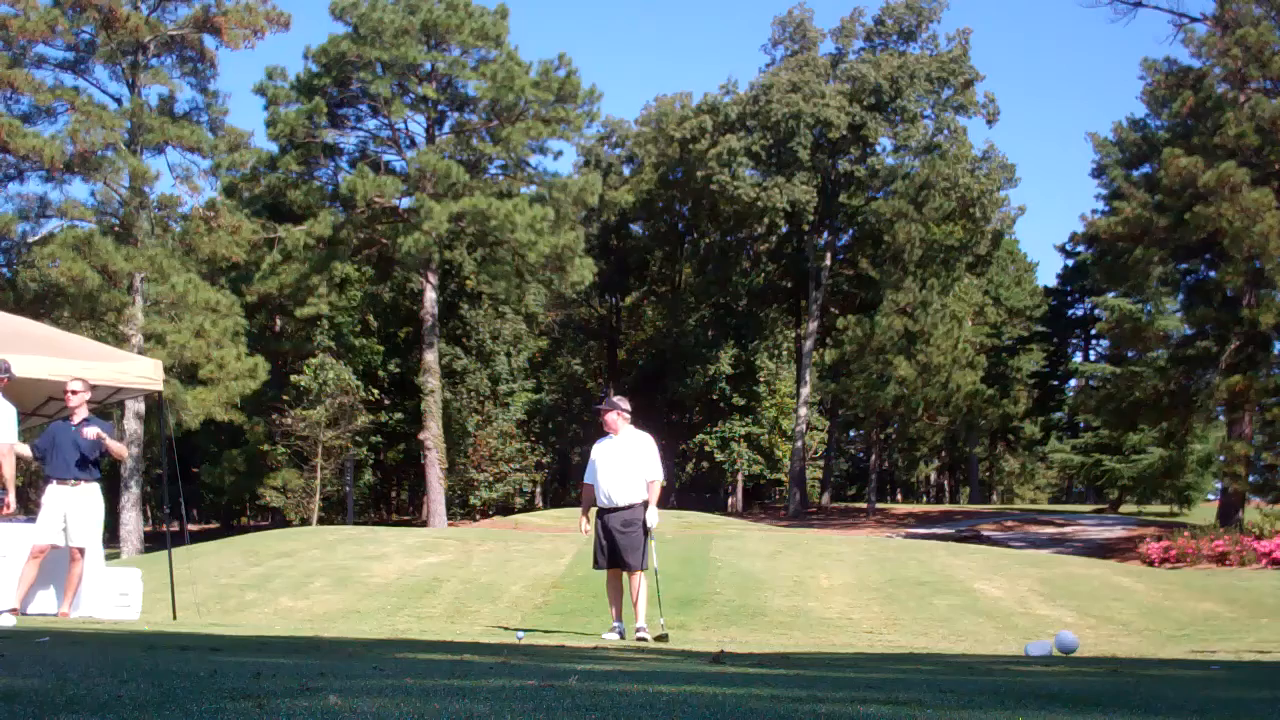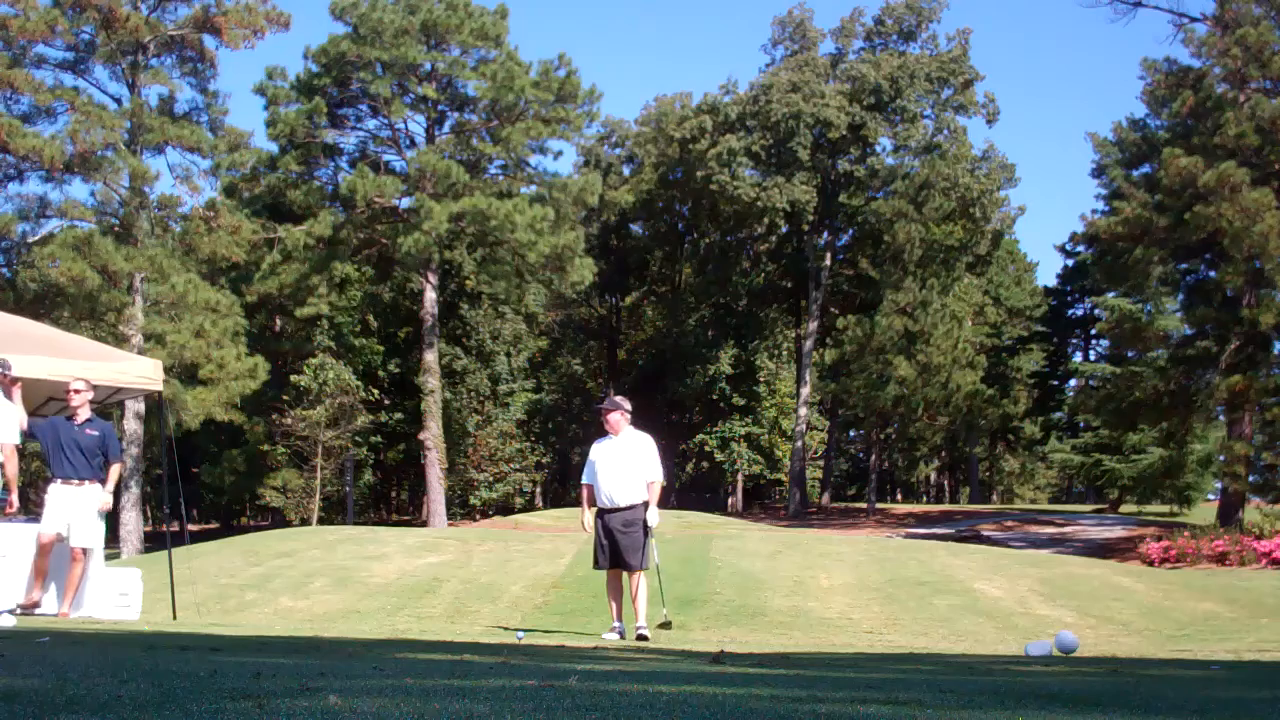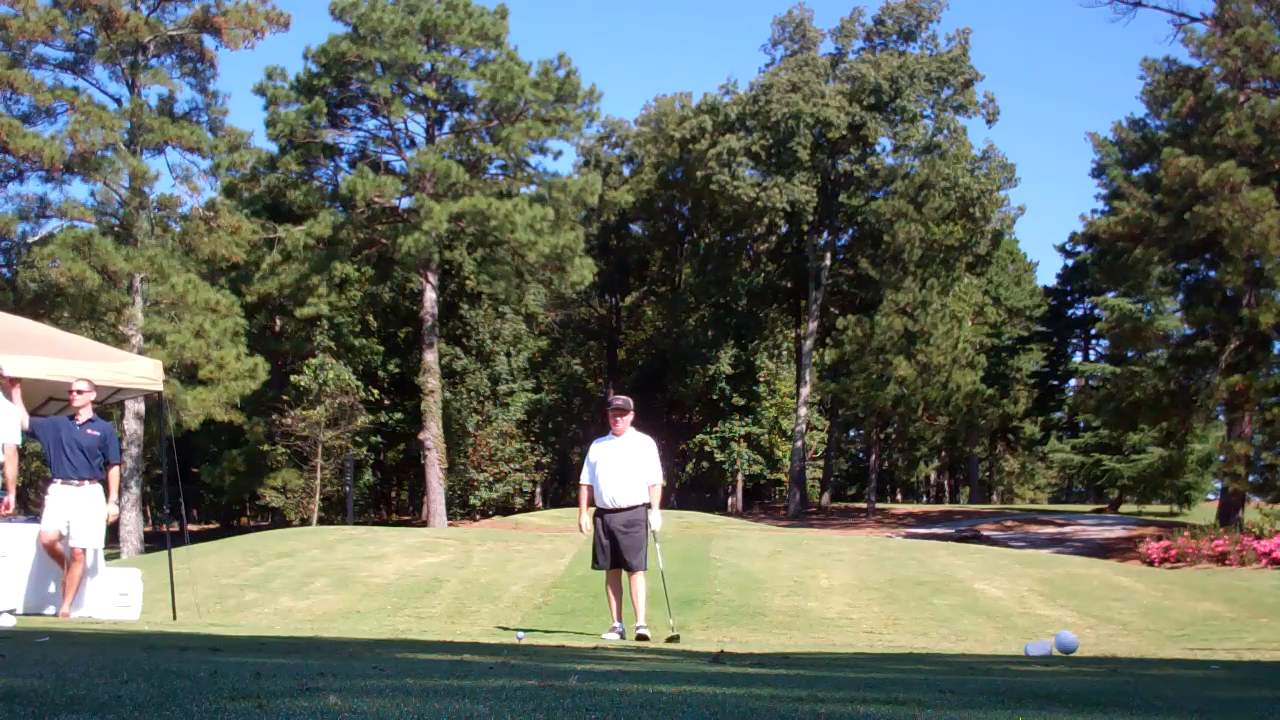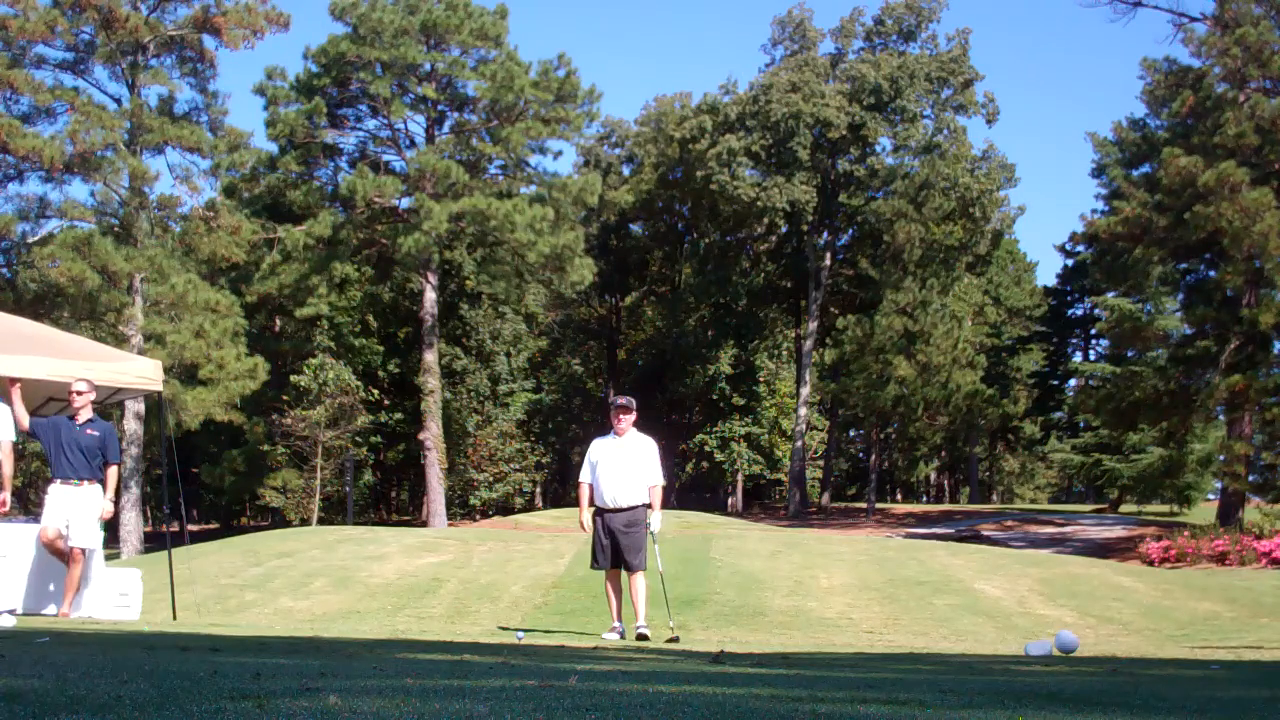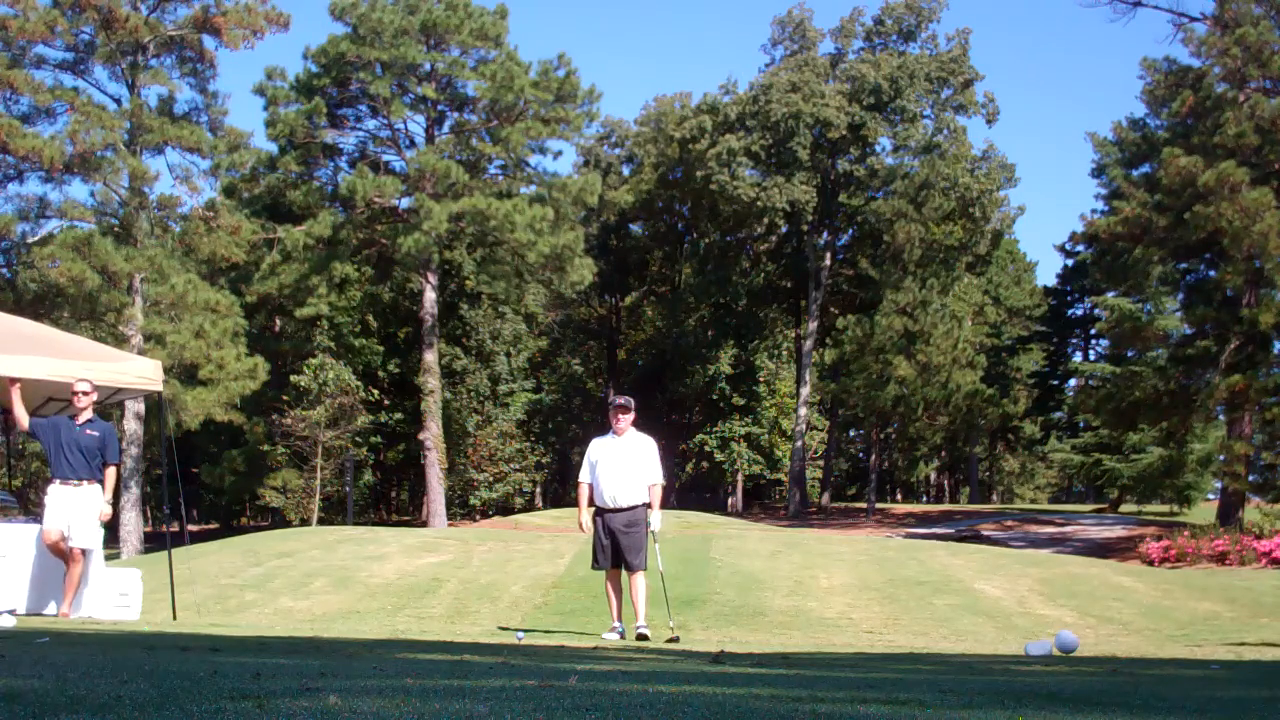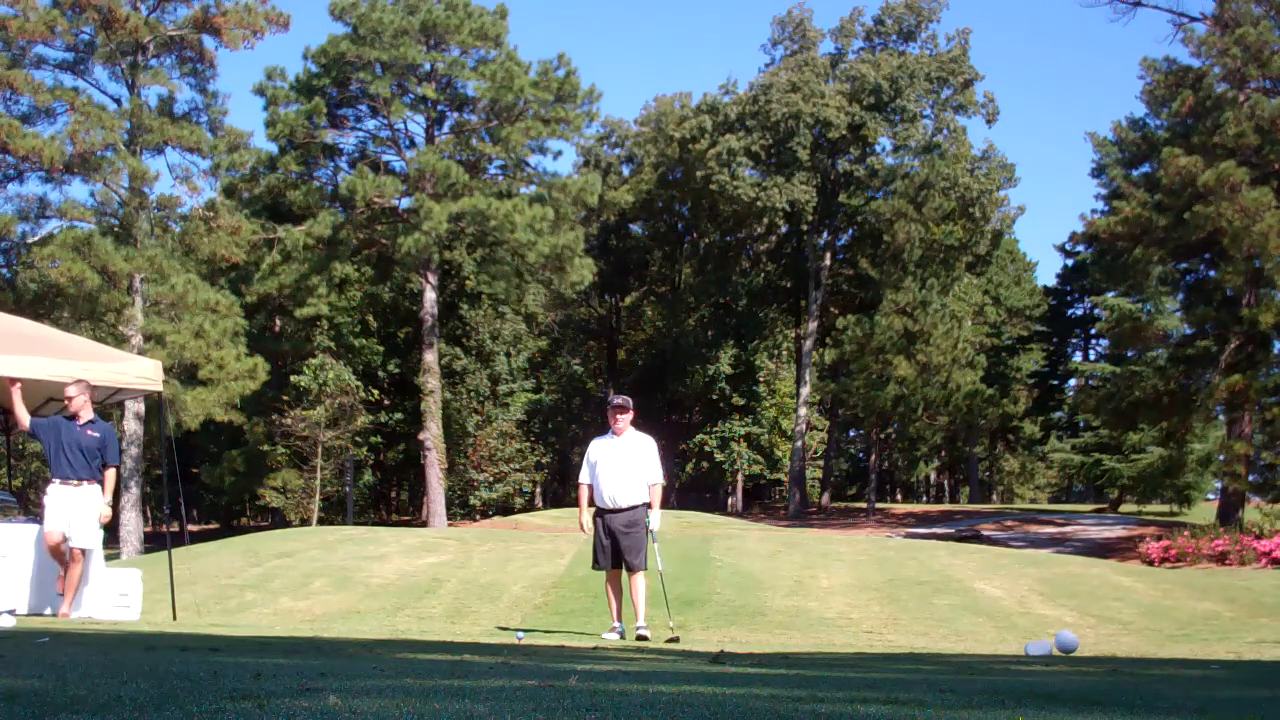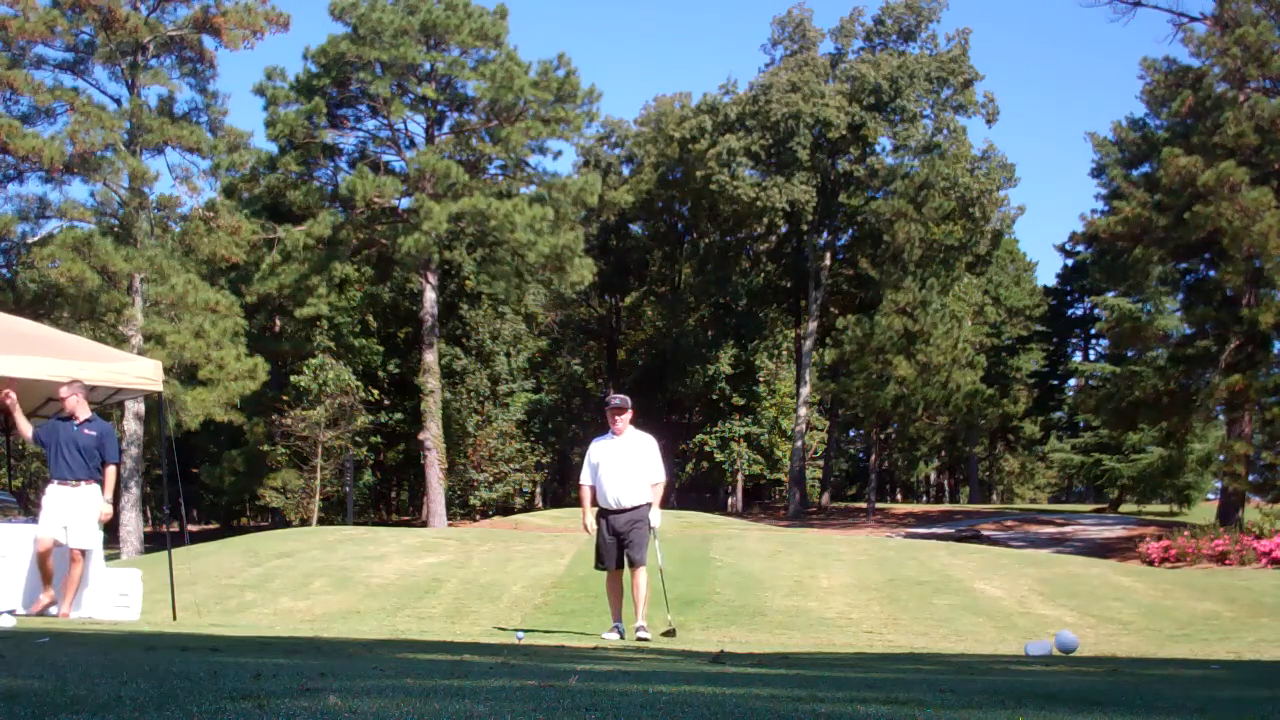
dt=0.4s
person 1, frame 1
left shoulder: (643, 441)
right shoulder: (600, 445)
left elbow: (655, 477)
right elbow: (589, 483)
left wrist: (652, 507)
right wrist: (584, 513)
left hip: (633, 513)
right hip: (604, 514)
left knee: (635, 570)
right knee: (612, 571)
left ankle: (640, 625)
right ankle: (617, 625)
person 1, frame 2
left shoulder: (643, 441)
right shoulder: (598, 445)
left elbow: (655, 478)
right elbow: (587, 482)
left wrist: (652, 507)
right wrist: (586, 511)
left hip: (633, 513)
right hip: (604, 515)
left knee: (635, 570)
right knee: (612, 571)
left ankle: (641, 624)
right ankle: (617, 625)
person 1, frame 3
left shoulder: (645, 443)
right shoulder: (597, 445)
left elbow: (654, 480)
right elbow: (586, 482)
left wrist: (655, 510)
right wrist: (583, 513)
left hip: (633, 514)
right hip: (603, 515)
left knee: (635, 570)
right knee: (611, 571)
left ankle: (640, 624)
right ankle: (617, 625)
person 1, frame 4
left shoulder: (646, 444)
right shoulder: (598, 444)
left elbow: (655, 482)
right elbow: (586, 481)
left wrist: (656, 512)
right wrist: (584, 511)
left hip: (633, 514)
right hip: (603, 515)
left knee: (635, 570)
right knee: (611, 571)
left ankle: (641, 624)
right ankle: (617, 625)
person 1, frame 5
left shoulder: (646, 443)
right shoulder: (597, 444)
left elbow: (655, 481)
right elbow: (585, 481)
left wrist: (656, 511)
right wrist: (583, 511)
left hip: (633, 514)
right hip: (603, 515)
left knee: (636, 570)
right knee: (611, 571)
left ankle: (641, 623)
right ankle: (617, 625)
person 1, frame 6
left shoulder: (645, 442)
right shoulder: (596, 444)
left elbow: (655, 480)
right elbow: (585, 482)
left wrist: (655, 510)
right wrist: (583, 512)
left hip: (634, 514)
right hip: (603, 515)
left knee: (636, 570)
right knee: (611, 571)
left ankle: (640, 624)
right ankle: (617, 625)
person 1, frame 7
left shoulder: (646, 441)
right shoulder: (597, 445)
left elbow: (657, 479)
right elbow: (586, 482)
left wrist: (655, 507)
right wrist: (587, 513)
left hip: (637, 513)
right hip: (607, 516)
left knee: (638, 566)
right knee: (613, 571)
left ankle: (640, 623)
right ankle: (617, 625)
person 2, frame 1
left shoulder: (100, 426)
right shoulder: (55, 428)
left elbow: (122, 453)
right elbow: (33, 451)
left wrist: (102, 437)
left hip: (85, 493)
right hip: (55, 492)
left knee: (76, 553)
right knee: (38, 549)
left ankle: (65, 609)
right ankle: (15, 604)
person 2, frame 2
left shoulder: (103, 428)
right shoulder: (55, 424)
left elbow: (115, 463)
right elbow: (23, 423)
left wrist: (108, 490)
right wrist: (15, 391)
left hip: (88, 493)
right hip: (59, 491)
left knee: (78, 553)
right knee: (45, 540)
left ankle: (65, 608)
right ankle: (36, 592)
person 2, frame 3
left shoulder: (104, 429)
right shoulder: (56, 424)
left elbow: (113, 467)
right elbow: (24, 423)
left wrist: (113, 501)
right wrist: (15, 391)
left hip: (88, 493)
right hip: (59, 491)
left knee: (78, 552)
right knee: (47, 538)
left ankle: (65, 608)
right ankle: (65, 569)
person 2, frame 4
left shoulder: (104, 429)
right shoulder: (56, 424)
left elbow: (112, 466)
right elbow: (24, 423)
left wrist: (109, 499)
right wrist: (15, 391)
left hip: (88, 493)
right hip: (59, 491)
left knee: (78, 552)
right knee: (48, 537)
left ankle: (65, 608)
right ankle: (68, 563)
person 2, frame 5
left shoulder: (104, 429)
right shoulder: (56, 424)
left elbow: (110, 468)
right elbow: (24, 424)
left wrist: (107, 500)
right wrist: (15, 391)
left hip: (88, 493)
right hip: (59, 491)
left knee: (77, 552)
right knee: (50, 538)
left ankle: (65, 608)
right ankle: (68, 564)
person 2, frame 6
left shoulder: (105, 430)
right shoulder: (57, 424)
left elbow: (110, 469)
right elbow: (25, 423)
left wrist: (107, 502)
right wrist: (15, 391)
left hip: (88, 493)
right hip: (58, 491)
left knee: (77, 553)
right knee: (53, 539)
left ankle: (65, 609)
right ankle: (64, 568)
person 2, frame 7
left shoulder: (103, 428)
right shoulder: (57, 424)
left elbow: (111, 466)
right elbow: (30, 434)
left wrist: (107, 500)
left hip: (86, 494)
right hip: (56, 492)
left knee: (77, 554)
right knee: (43, 546)
left ankle: (65, 609)
right ankle: (47, 594)
